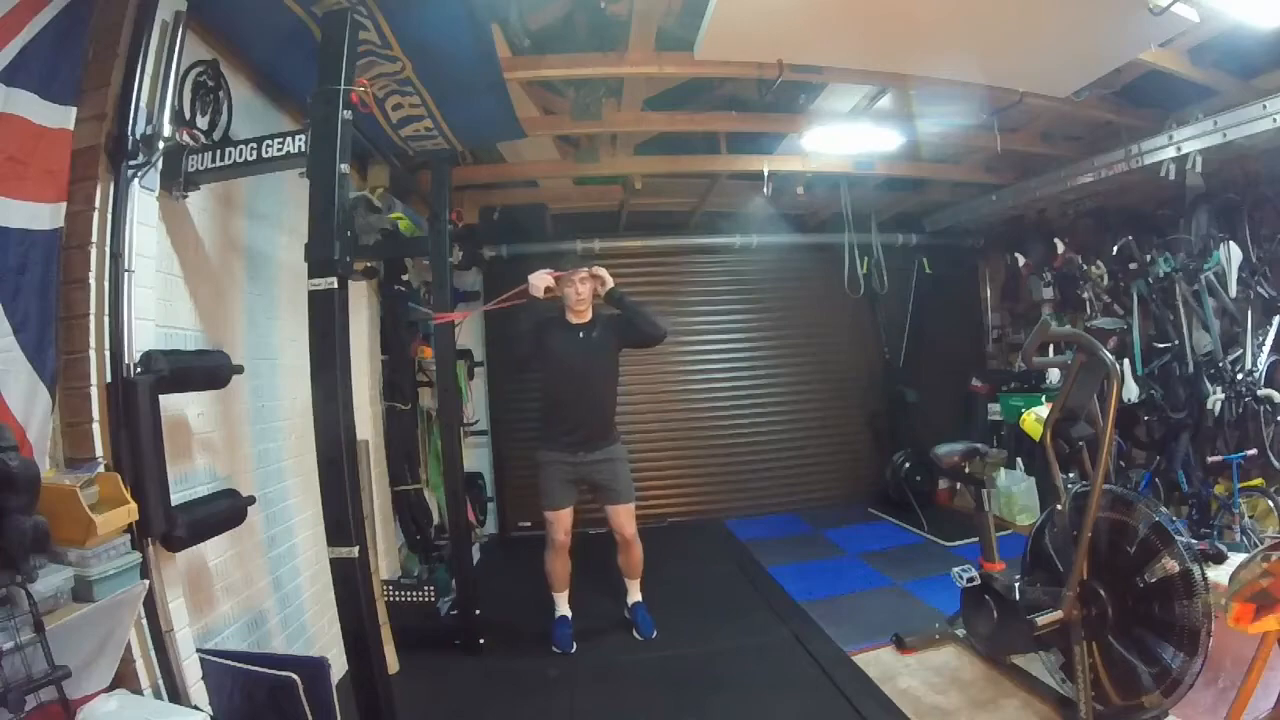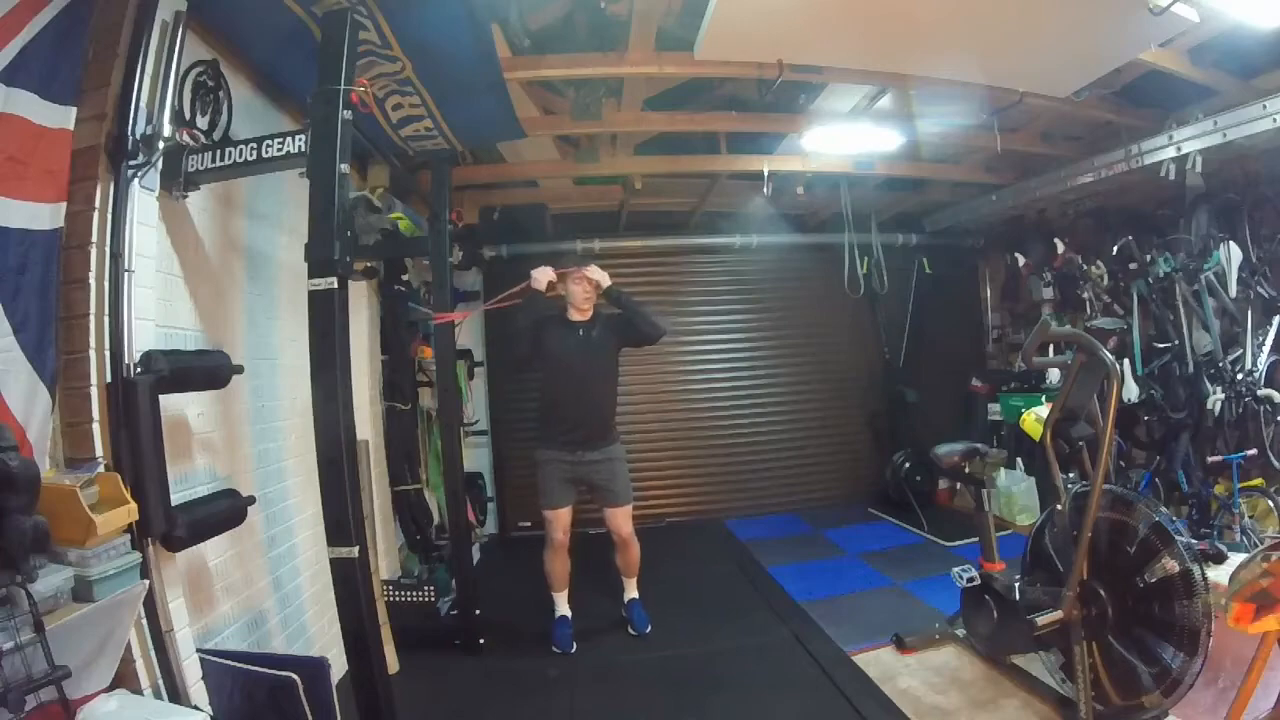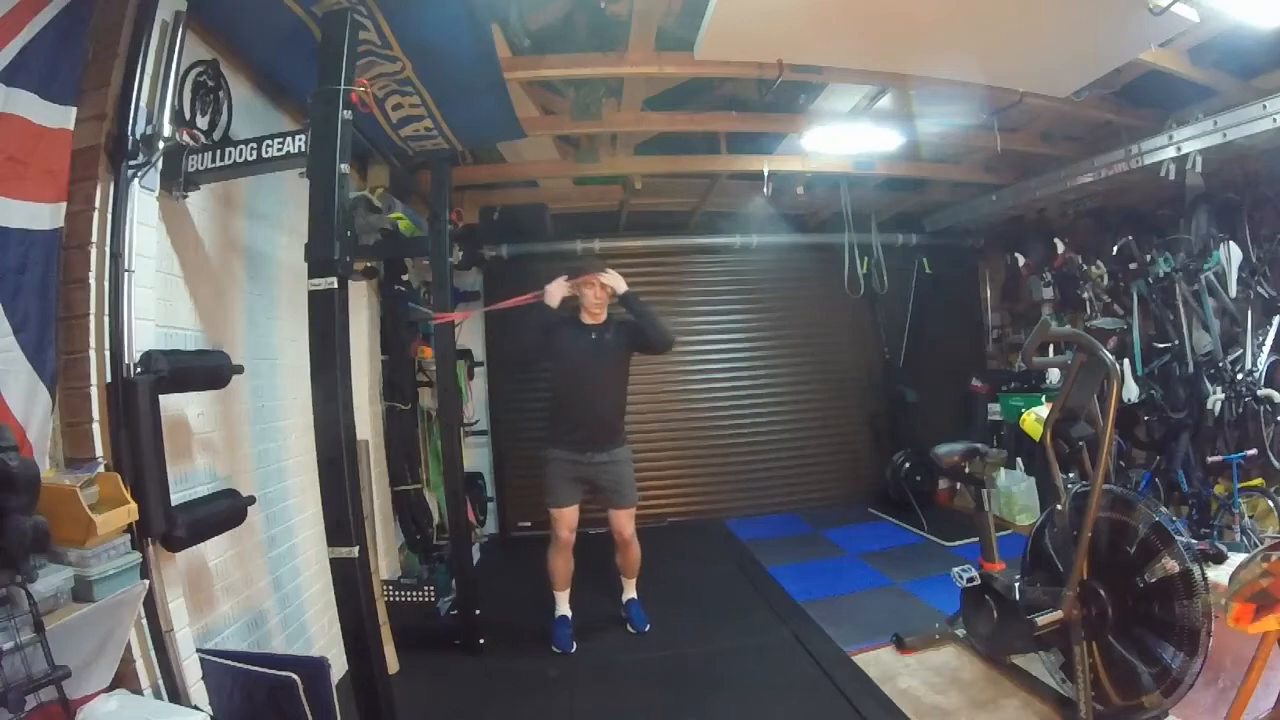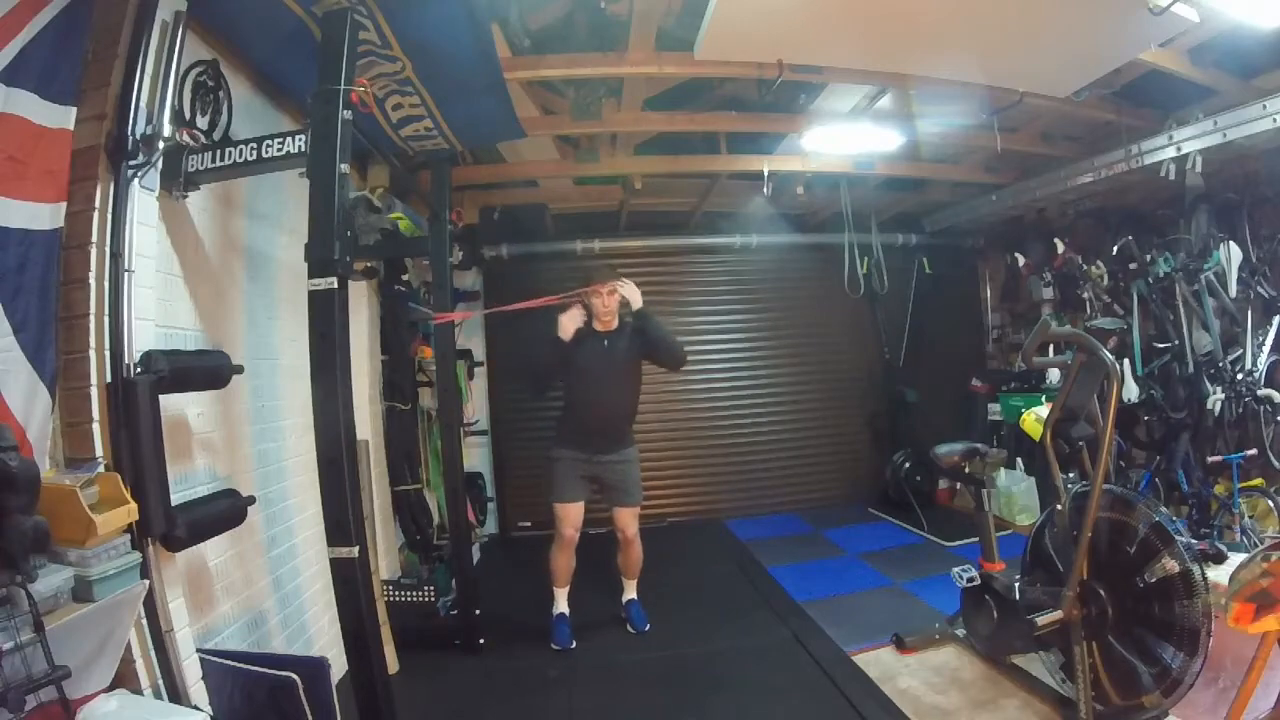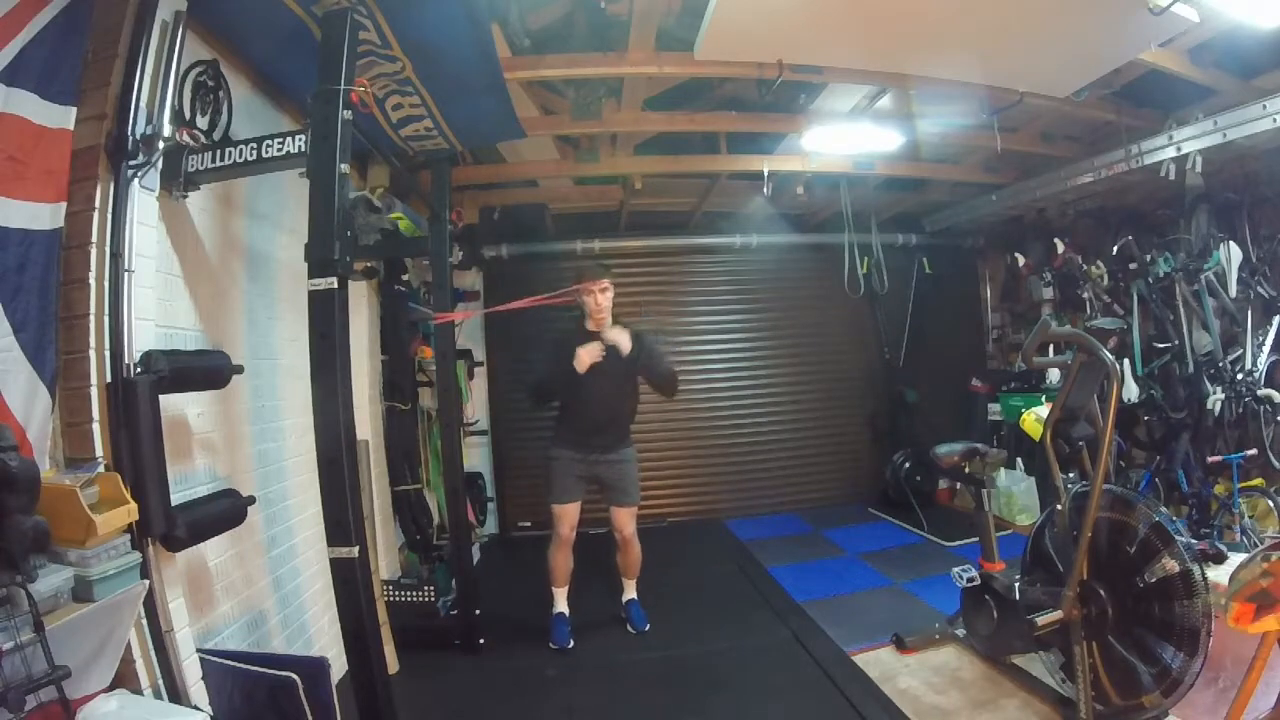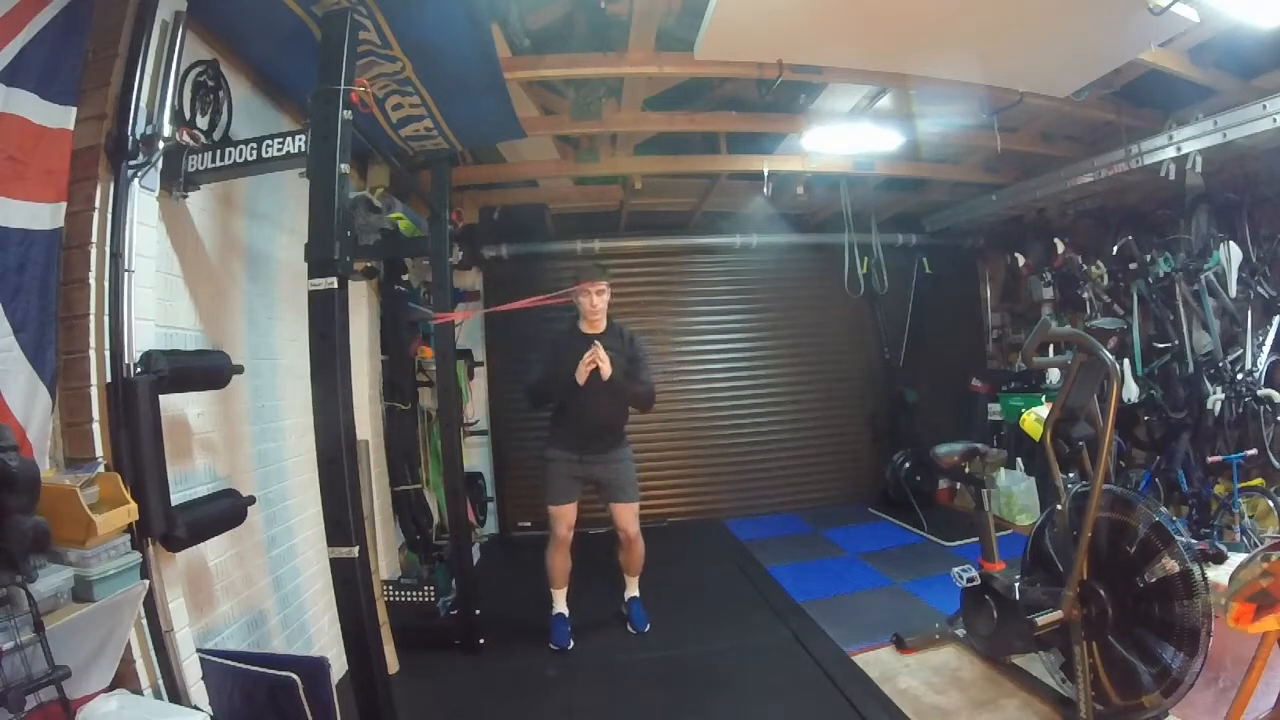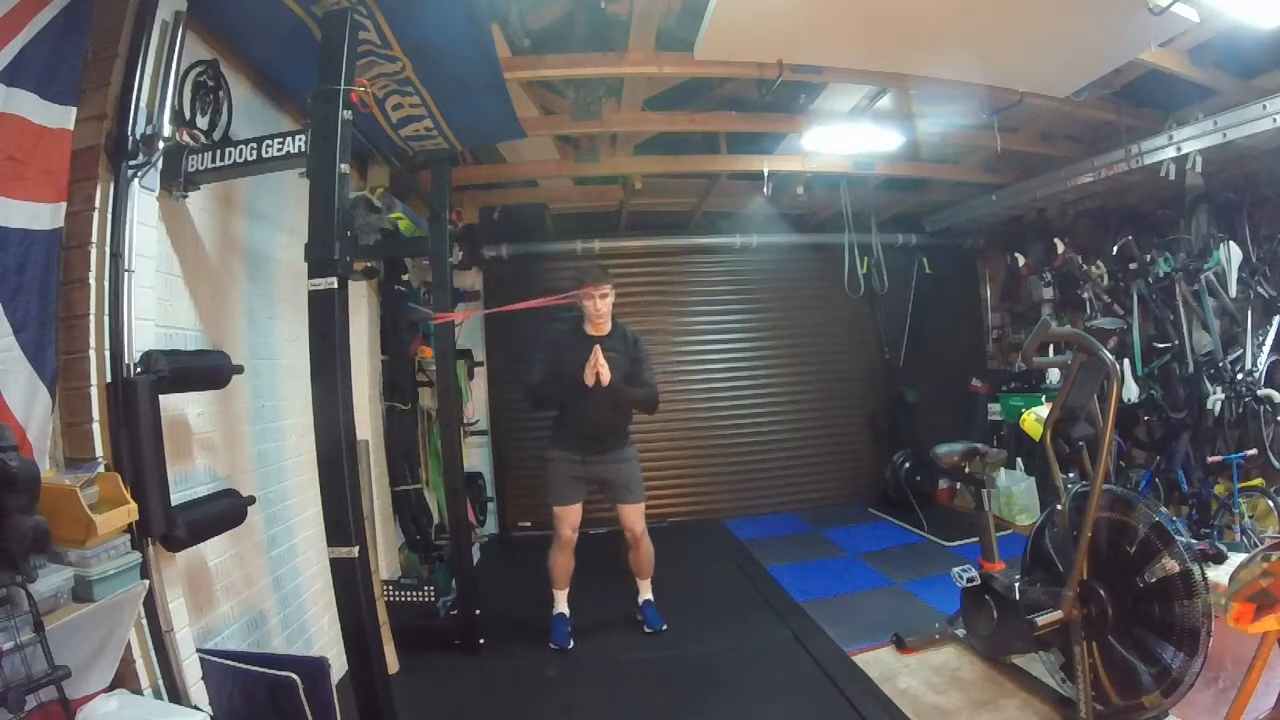
dt=0.2s
person 1, frame 1
left shoulder: (611, 327)
right shoulder: (546, 330)
left elbow: (655, 333)
right elbow: (517, 350)
left wrist: (613, 293)
right wrist: (535, 299)
left hip: (606, 449)
right hip: (557, 454)
left knee: (627, 533)
right knee: (558, 539)
left ankle: (635, 602)
right ankle: (562, 613)
person 1, frame 2
left shoulder: (611, 326)
right shoulder: (547, 328)
left elbow: (654, 332)
right elbow: (517, 347)
left wrist: (612, 290)
right wrist: (536, 293)
left hip: (604, 449)
right hip: (556, 453)
left knee: (624, 533)
right knee: (557, 538)
left ankle: (632, 599)
right ankle: (562, 613)
person 1, frame 3
left shoulder: (623, 330)
right shoulder: (559, 330)
left elbow: (663, 342)
left wrist: (627, 295)
right wrist: (547, 306)
left hip: (611, 452)
right hip: (564, 453)
left knee: (625, 534)
right knee: (563, 536)
left ankle: (630, 598)
right ankle: (562, 613)
person 1, frame 4
left shoulder: (634, 336)
right shoulder: (573, 338)
left elbow: (676, 359)
left wrist: (641, 310)
right wrist: (560, 340)
left hip: (619, 452)
right hip: (572, 453)
left knee: (628, 533)
right knee: (566, 534)
left ankle: (630, 598)
right ankle: (560, 610)
person 1, frame 5
left shoulder: (632, 340)
right shoulder: (567, 343)
left elbow: (669, 385)
right elbow: (540, 396)
left wrist: (632, 351)
right wrist: (572, 369)
left hip: (617, 452)
right hip: (569, 452)
left knee: (626, 533)
right knee: (563, 534)
left ankle: (629, 598)
right ankle: (560, 610)
person 1, frame 6
left shoulder: (626, 342)
right shoulder: (559, 343)
left elbow: (646, 399)
right elbow: (535, 396)
left wrist: (612, 376)
right wrist: (572, 379)
left hip: (613, 452)
right hip: (565, 453)
left knee: (629, 532)
right knee: (561, 535)
left ankle: (632, 597)
right ankle: (559, 611)
person 1, frame 7
left shoulder: (630, 343)
right shoulder: (561, 344)
left elbow: (651, 401)
right elbow: (537, 396)
left wrist: (611, 382)
right wrist: (581, 381)
left hip: (617, 452)
right hip: (567, 454)
left knee: (637, 531)
right knee: (565, 536)
left ankle: (645, 600)
right ankle: (560, 611)
